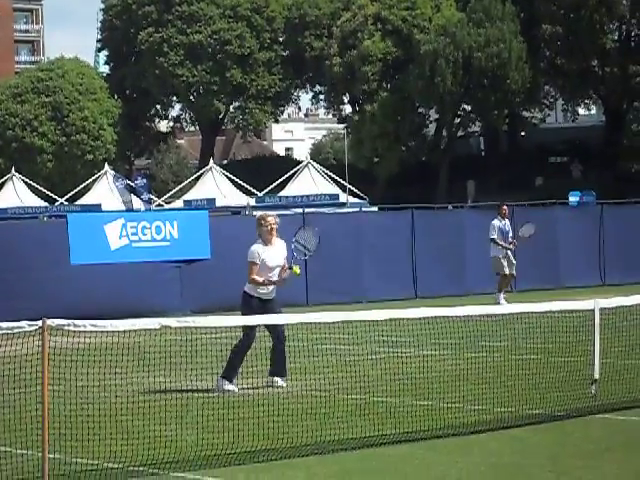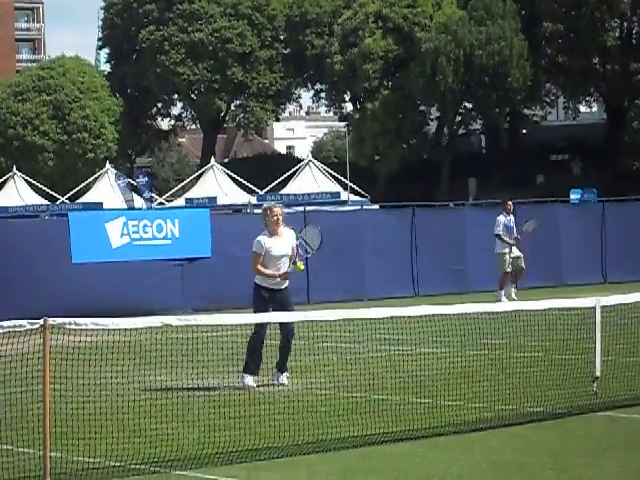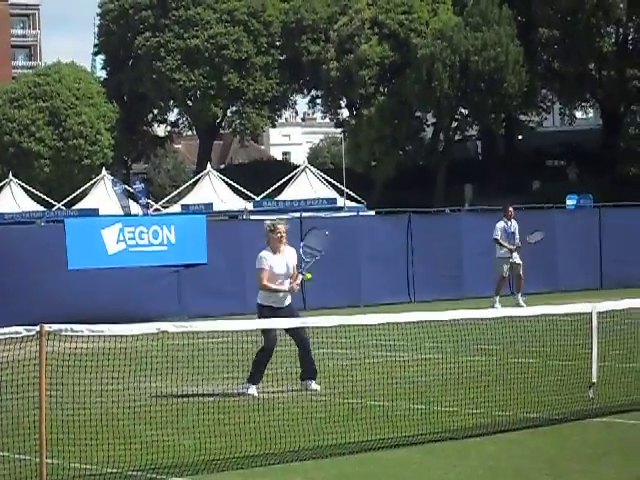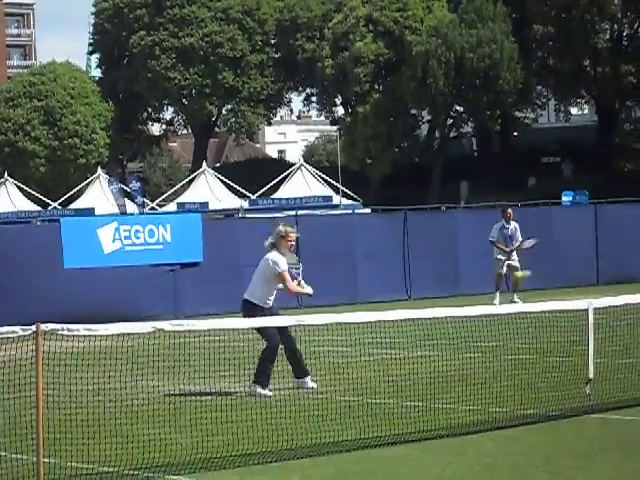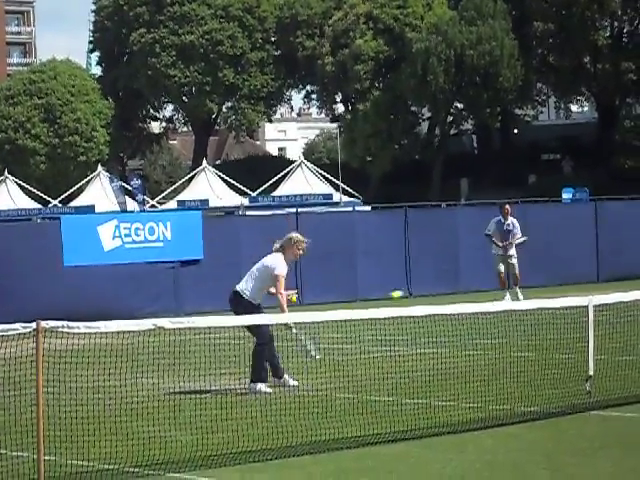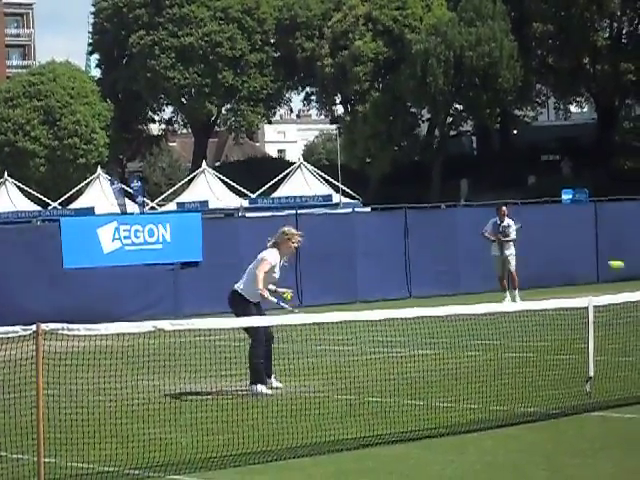
dt=0.2s
person 1, frame 1
left shoulder: (281, 244)
right shoulder: (256, 249)
left elbow: (283, 269)
right elbow: (251, 278)
left wrist: (289, 270)
right wrist: (272, 282)
left hip: (270, 299)
right hip: (252, 298)
left knee: (280, 337)
right knee: (248, 338)
left ankle: (275, 376)
right ankle: (225, 379)
person 1, frame 2
left shoulder: (290, 234)
right shoulder: (261, 240)
left elbow: (293, 258)
right elbow: (256, 268)
left wrist: (296, 260)
right wrist: (277, 275)
left hip: (282, 290)
right hip: (262, 290)
left knee: (288, 331)
right knee: (260, 332)
left ankle: (281, 371)
right ankle: (249, 374)
person 1, frame 3
left shoulder: (290, 252)
right shoulder: (264, 257)
right elbow: (263, 285)
left wrist: (297, 278)
right wrist: (285, 289)
left hip: (286, 306)
right hip: (268, 308)
left knee: (303, 341)
right knee: (270, 343)
left ankle: (308, 379)
right ankle: (251, 383)
person 1, frame 4
left shoulder: (281, 258)
right shoulder: (276, 259)
right elbow: (289, 287)
left wrist: (297, 284)
right wrist: (306, 290)
left hip: (265, 306)
right hip: (253, 306)
left knee: (288, 339)
right knee: (273, 342)
left ankle: (302, 378)
right ankle: (258, 385)
person 1, frame 5
left shoulder: (279, 260)
right shoulder: (279, 263)
right elbow: (279, 292)
left wrist: (284, 294)
right wrist: (285, 312)
left hip: (251, 301)
right hip: (242, 300)
left knee: (267, 337)
right knee: (263, 337)
left ankle: (280, 376)
right ankle: (256, 382)
person 1, frame 6
left shoulder: (280, 258)
right shoulder: (271, 255)
right elbow: (259, 272)
left wrist: (279, 290)
right wrist: (261, 289)
left hip: (252, 301)
right hip: (241, 298)
left knee: (268, 336)
right knee: (258, 338)
left ankle: (267, 377)
right ankle: (256, 384)
